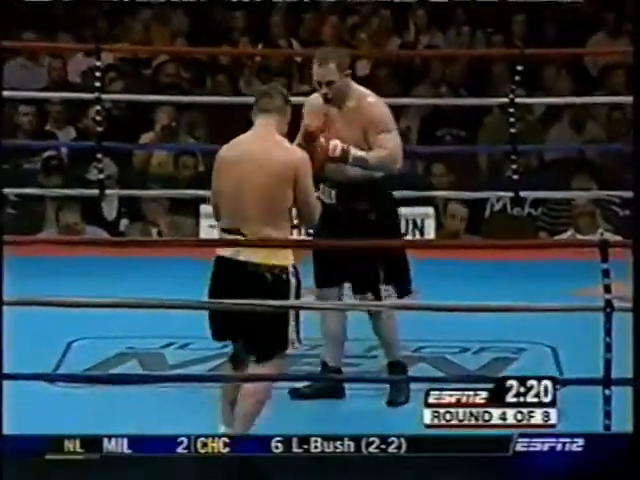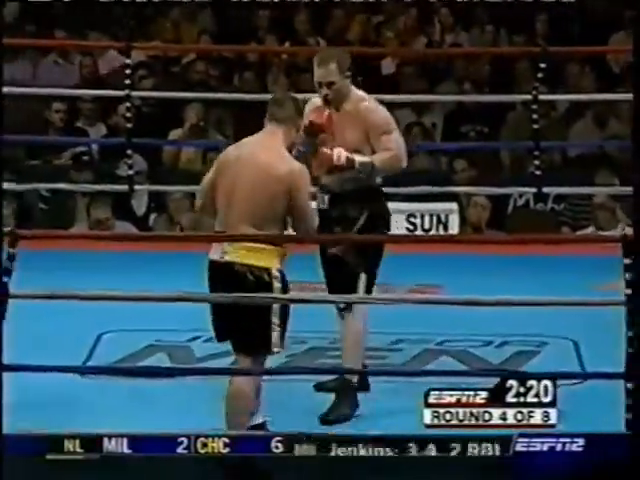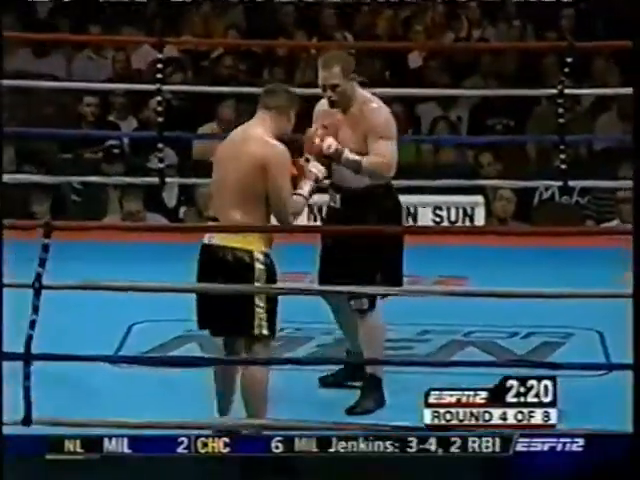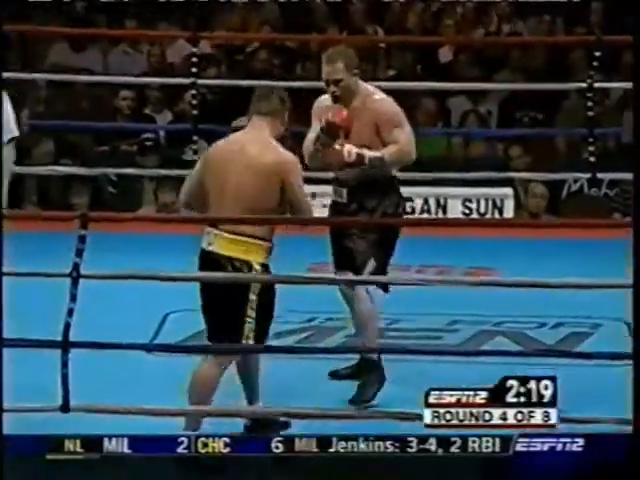
dt=0.4s
person 1, frame 1
left shoulder: (372, 108)
right shoulder: (313, 106)
left elbow: (392, 159)
left wrist: (347, 153)
right wrist: (306, 142)
left hip: (368, 203)
right hip: (332, 201)
left knee: (374, 295)
right knee: (326, 291)
left ankle: (396, 368)
right ankle: (332, 375)
person 1, frame 2
left shoulder: (371, 112)
right shoulder: (313, 109)
left elbow: (397, 159)
right elbow: (298, 160)
left wrist: (353, 162)
right wrist: (307, 139)
left hip: (363, 209)
right hip: (329, 205)
left knee: (350, 300)
right knee: (342, 297)
left ankle: (349, 392)
right ankle: (354, 372)
person 1, frame 3
left shoulder: (375, 114)
right shoulder: (323, 109)
left elbow: (386, 167)
right elbow: (318, 160)
left wrist: (341, 154)
right wrist: (317, 151)
left hip: (373, 208)
right hip: (340, 203)
left knee: (365, 300)
right knee: (333, 289)
left ankle: (373, 385)
right ankle: (355, 360)
person 1, frame 4
left shoulder: (381, 106)
right shoulder: (323, 105)
left elbow: (407, 152)
right elbow: (311, 160)
left wrist: (363, 157)
right wrist: (323, 136)
left hip: (378, 198)
right hip: (343, 196)
left knee: (355, 283)
right knee: (351, 283)
left ankle: (371, 367)
right ankle: (365, 358)
person 2, frame 1
left shoulder: (225, 153)
right shoulder: (294, 157)
left elbow: (217, 212)
right elbow: (311, 218)
left hip: (228, 261)
right hip: (270, 265)
left knee: (242, 353)
right knee: (269, 361)
left ankle: (228, 431)
right ankle: (236, 438)
person 2, frame 2
left shoulder: (229, 154)
right shoulder: (293, 170)
left elbow: (203, 205)
right elbow: (307, 229)
left hip: (221, 261)
right hip: (258, 267)
left knee: (247, 351)
right knee: (251, 360)
left ankle: (251, 422)
person 2, frame 3
left shoulder: (229, 142)
right shoulder: (274, 151)
right elbow: (286, 215)
right wrist: (308, 182)
left hip: (213, 248)
right hip: (245, 253)
left knee: (232, 343)
right knee: (256, 347)
left ankle: (225, 422)
person 2, frame 4
left shoulder: (217, 149)
right shoulder: (284, 161)
left elbow: (188, 200)
right elbow: (305, 216)
left hip: (212, 252)
right hip: (245, 261)
left knee: (247, 337)
right knee: (221, 353)
left ankle: (257, 414)
right ankle: (189, 436)
